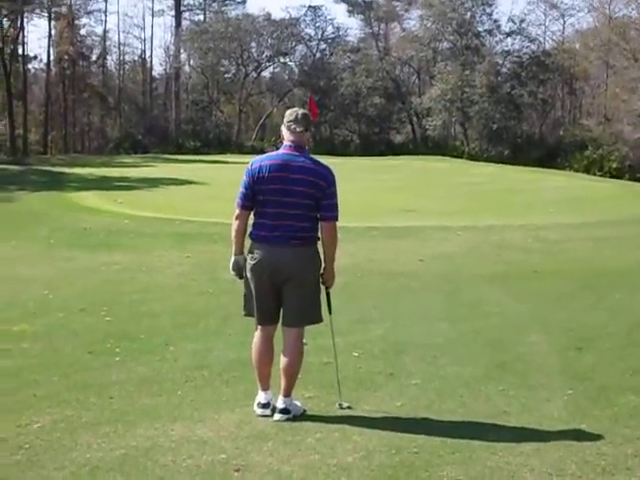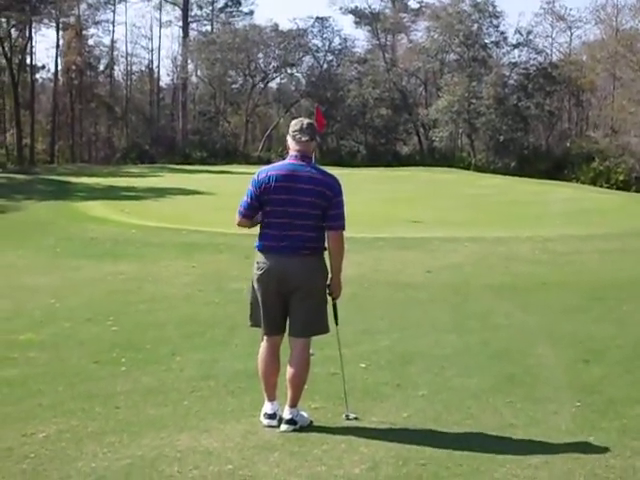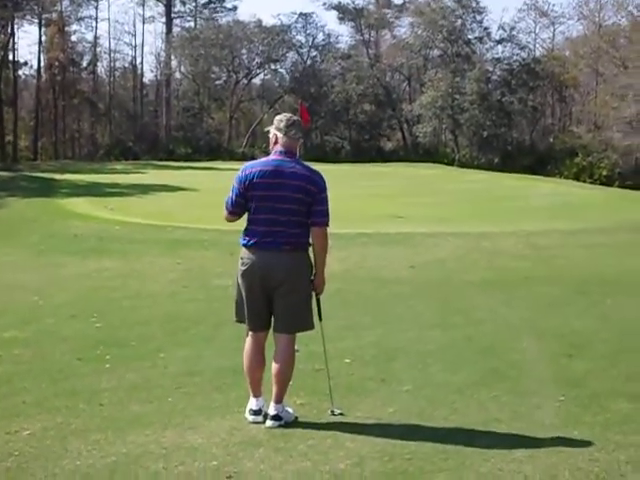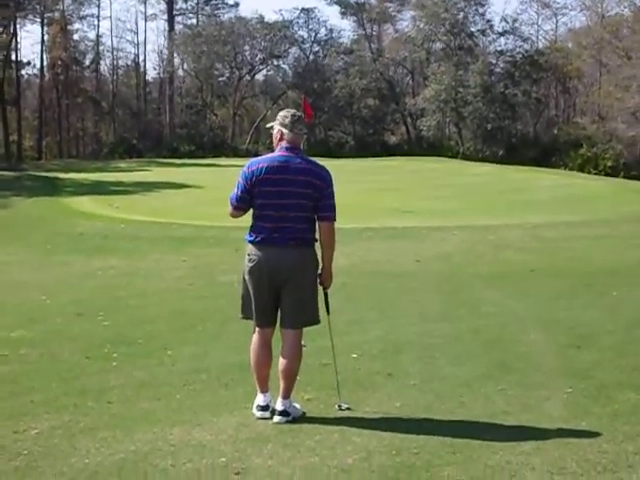
dt=0.5s
person 1, frame 1
left shoulder: (258, 165)
right shoulder: (322, 173)
left elbow: (240, 216)
right elbow: (328, 227)
left wrist: (237, 254)
right wrist: (329, 266)
left hip: (262, 254)
right hip: (301, 258)
left knee: (263, 329)
right knee: (293, 333)
left ankle: (263, 397)
right ankle: (285, 402)
person 1, frame 2
left shoulder: (265, 175)
right shoulder: (329, 183)
left elbow: (243, 220)
right elbow: (335, 236)
right wrist: (336, 276)
left hip: (270, 264)
right hip: (308, 268)
left knee: (270, 339)
right knee: (300, 343)
left ankle: (269, 408)
right ankle: (291, 413)
person 1, frame 3
left shoulder: (249, 171)
right shoulder: (313, 178)
left elbow: (231, 215)
right elbow: (319, 232)
right wrist: (319, 272)
left hip: (254, 260)
right hip: (292, 263)
left knee: (255, 335)
right knee: (285, 338)
left ankle: (255, 404)
right ankle: (276, 409)
person 1, frame 4
left shoulder: (254, 167)
right shoulder: (319, 173)
left elbow: (235, 211)
right elbow: (326, 226)
right wrist: (327, 266)
left hip: (261, 256)
right hip: (299, 259)
left knee: (262, 331)
right knee: (292, 334)
left ankle: (262, 400)
right ankle: (284, 404)
